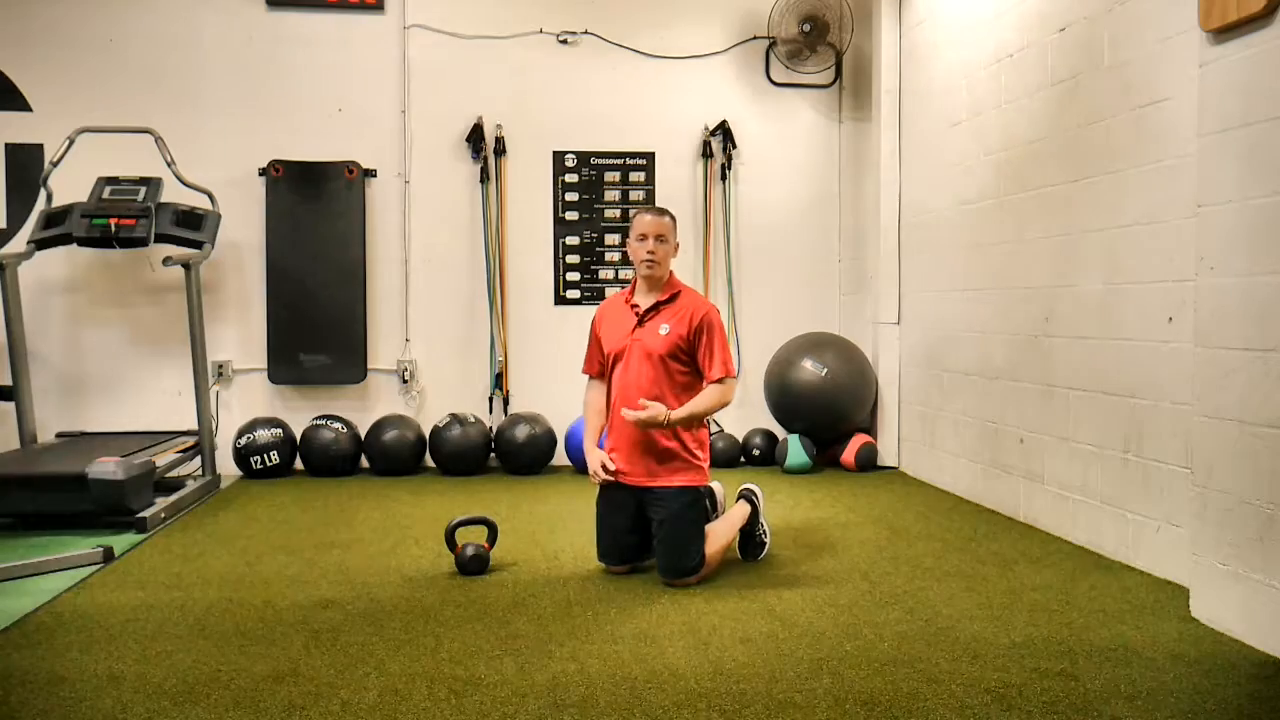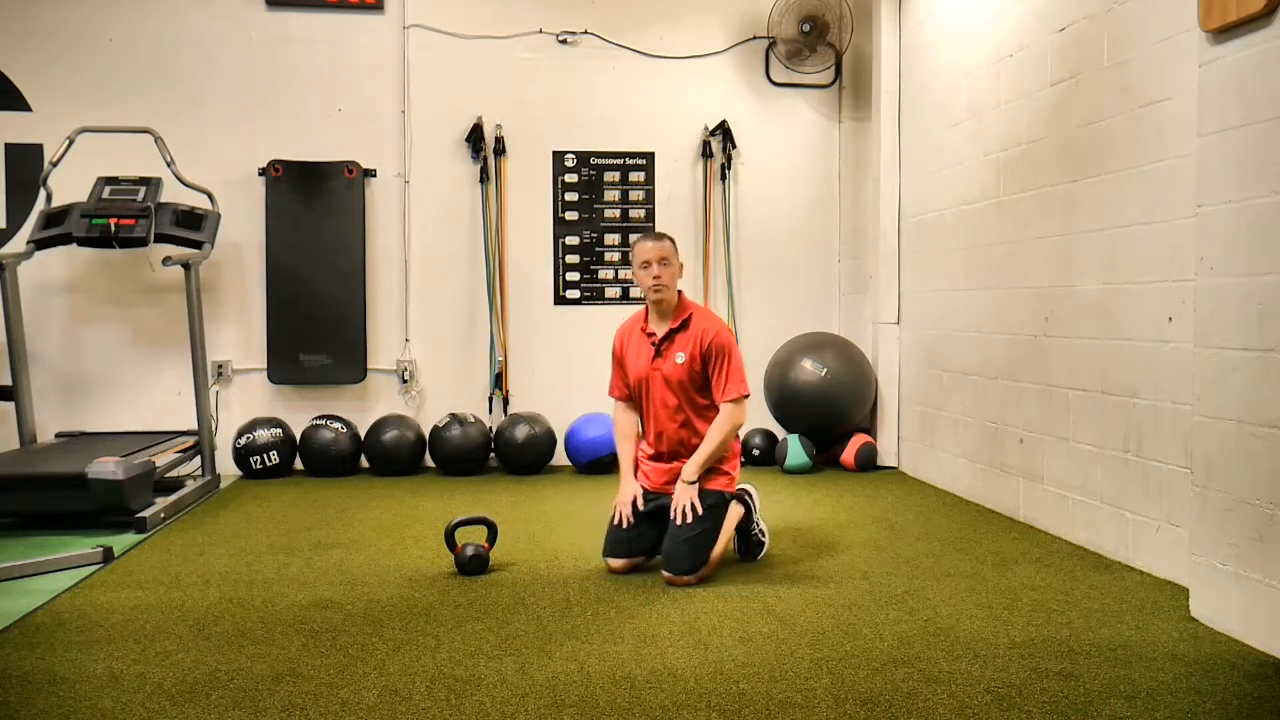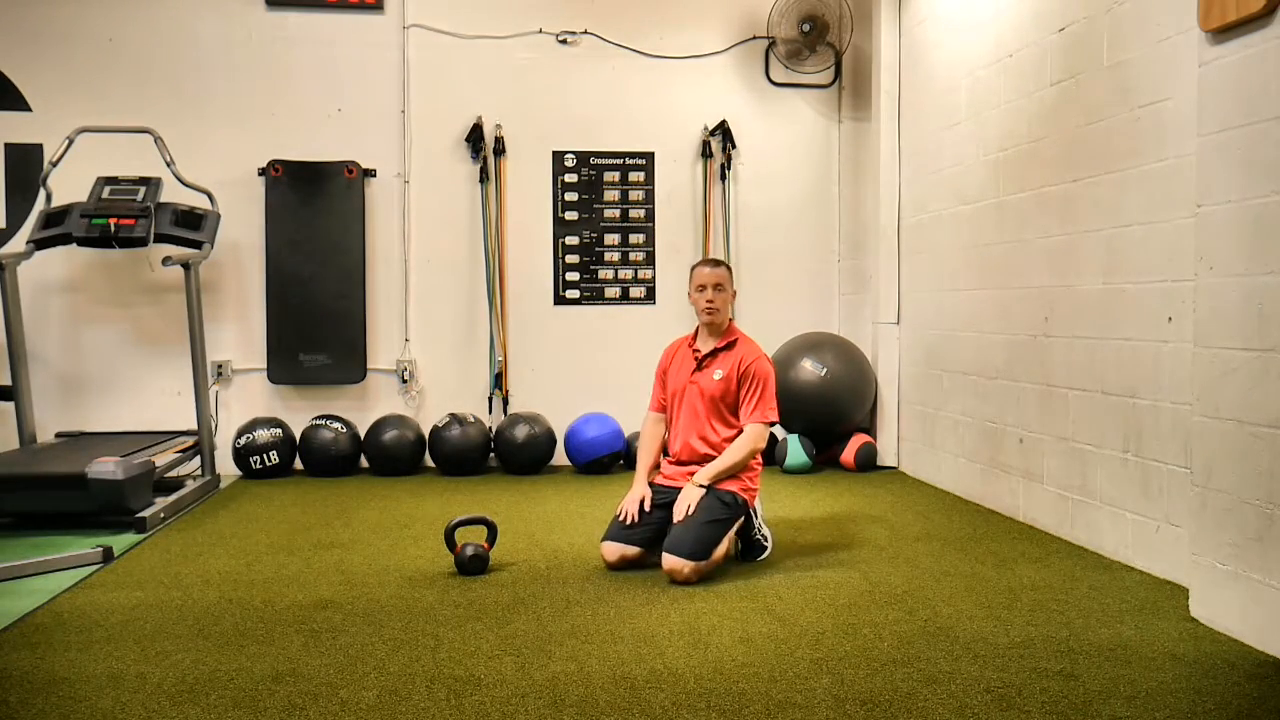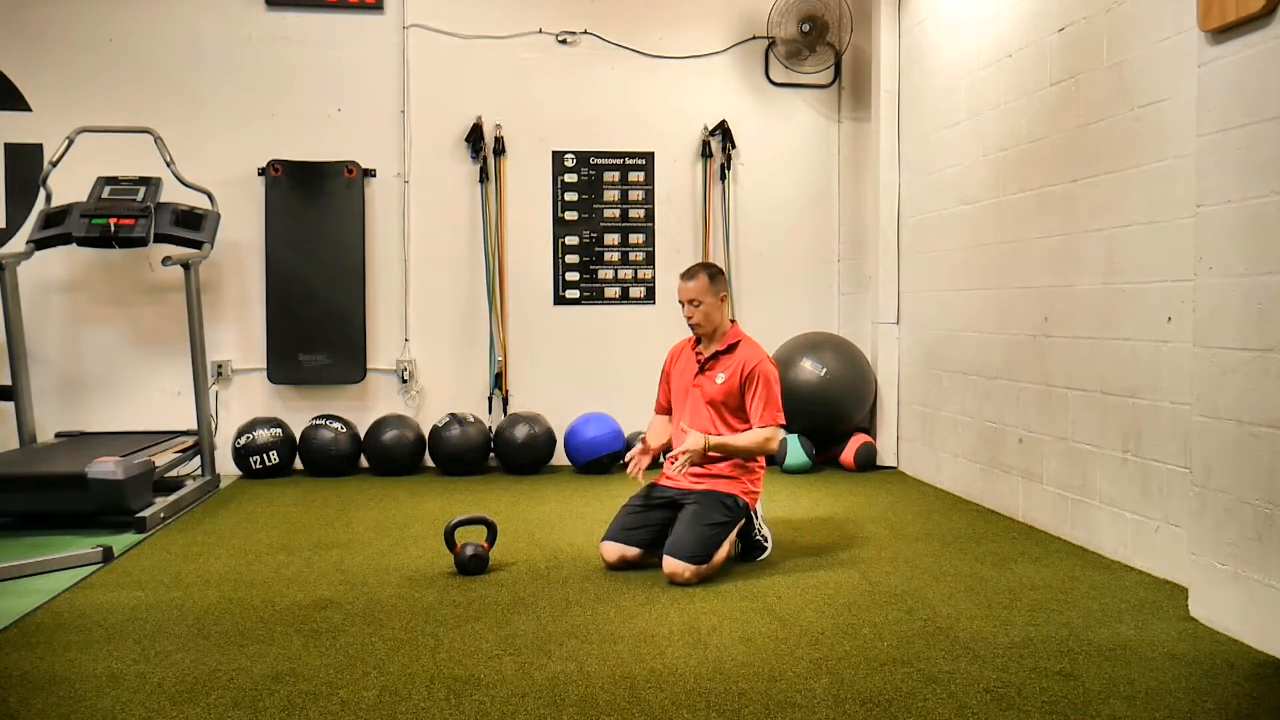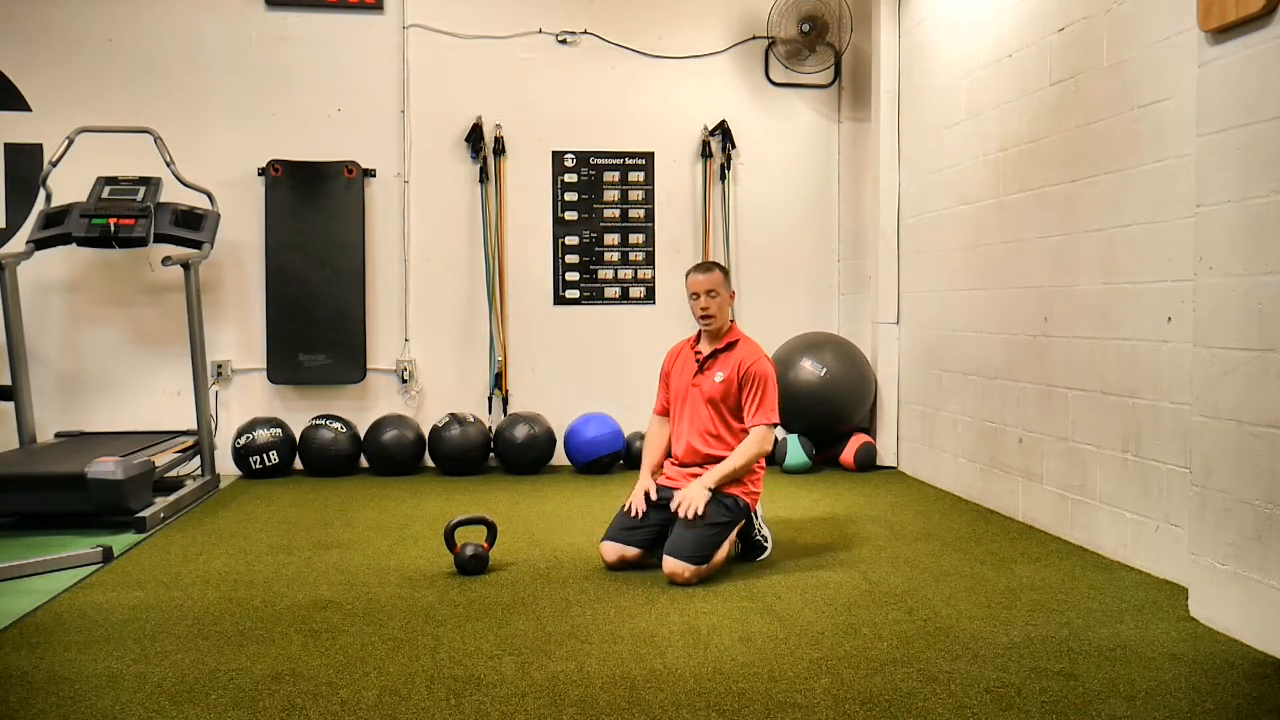
dt=1s
person 1, frame 1
left shoulder: (698, 311)
right shoulder: (607, 312)
left elbow: (723, 389)
right elbow: (597, 384)
left wrist: (669, 418)
right wrist: (590, 445)
left hip: (676, 467)
right hip: (621, 468)
left knee: (680, 575)
right knee: (617, 564)
left ankle: (745, 509)
right ankle: (703, 503)
person 1, frame 2
left shoulder: (711, 332)
right shoulder: (626, 336)
left elbow: (733, 414)
right elbow: (625, 408)
left wrist: (689, 476)
right wrist: (627, 477)
left hip: (706, 473)
right hip: (651, 474)
left knee: (680, 573)
right knee: (619, 561)
left ankle: (738, 510)
right ankle: (678, 526)
person 1, frame 3
left shoulder: (751, 359)
right shoulder: (673, 353)
left elbow: (755, 438)
right elbow: (656, 421)
left wrist: (700, 481)
right wrist: (640, 481)
left hip: (724, 481)
right hip: (671, 478)
left knee: (680, 566)
right knee: (614, 553)
left ankle: (739, 527)
right ankle: (701, 531)
person 1, frame 4
left shoulder: (753, 361)
right shoulder: (677, 354)
left elbow: (769, 439)
left wrist: (708, 444)
right wrist: (651, 446)
left hip: (726, 484)
right hip: (674, 480)
left knee: (680, 569)
right knee: (613, 553)
left ankle: (740, 529)
right ankle: (717, 533)
person 1, frame 5
left shoulder: (752, 360)
right shoulder: (676, 355)
left elbow: (761, 441)
right elbow: (661, 421)
left wrist: (705, 483)
right wrist: (645, 475)
left hip: (726, 485)
right hip: (674, 480)
left knee: (679, 569)
right knee: (613, 553)
left ankle: (740, 531)
